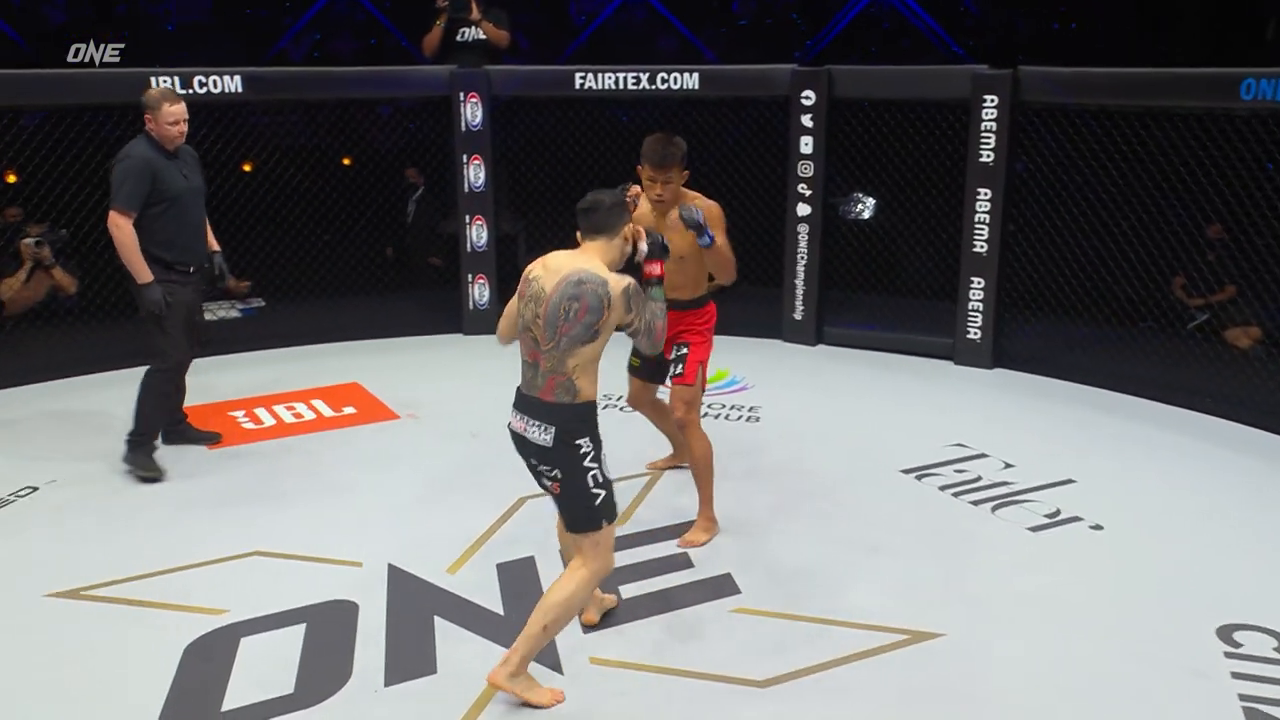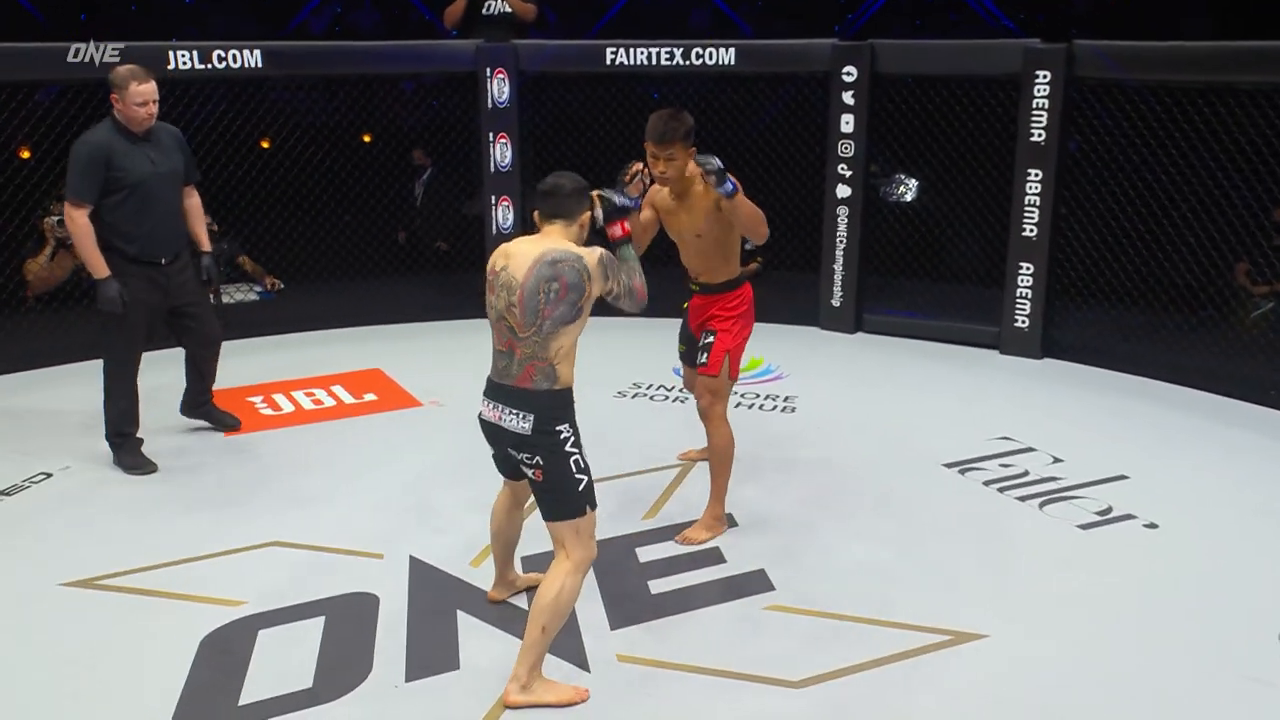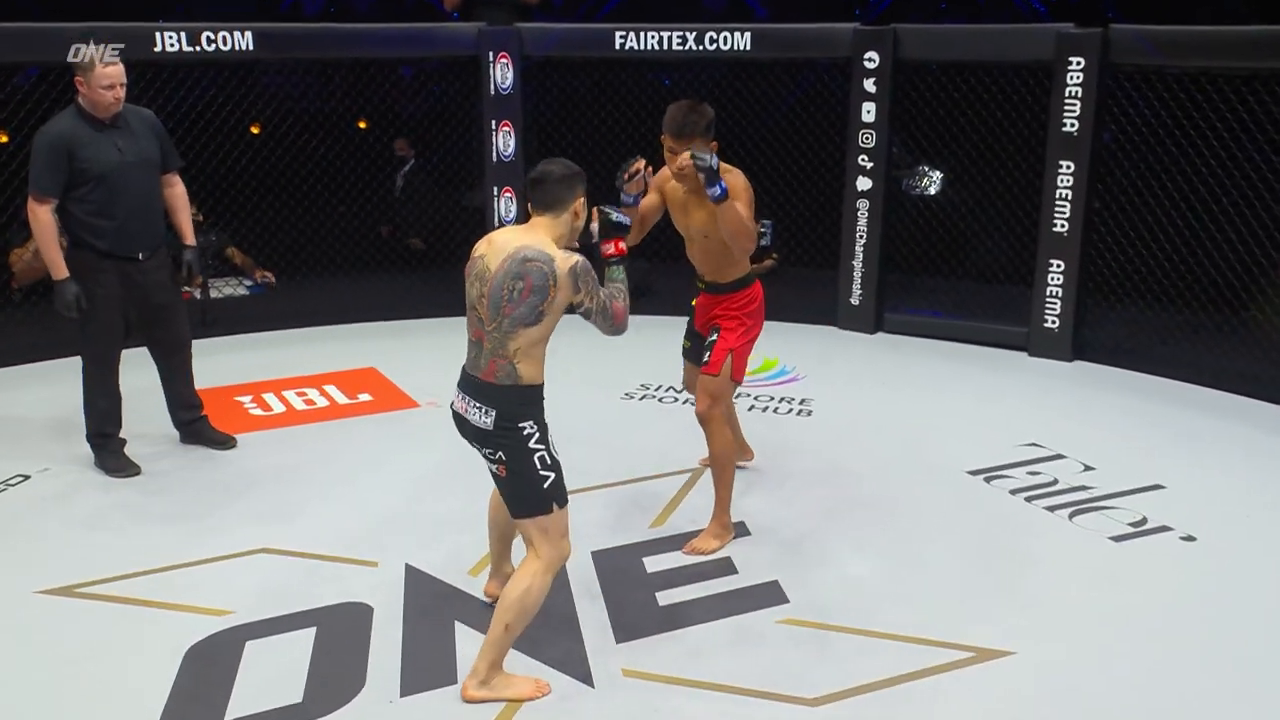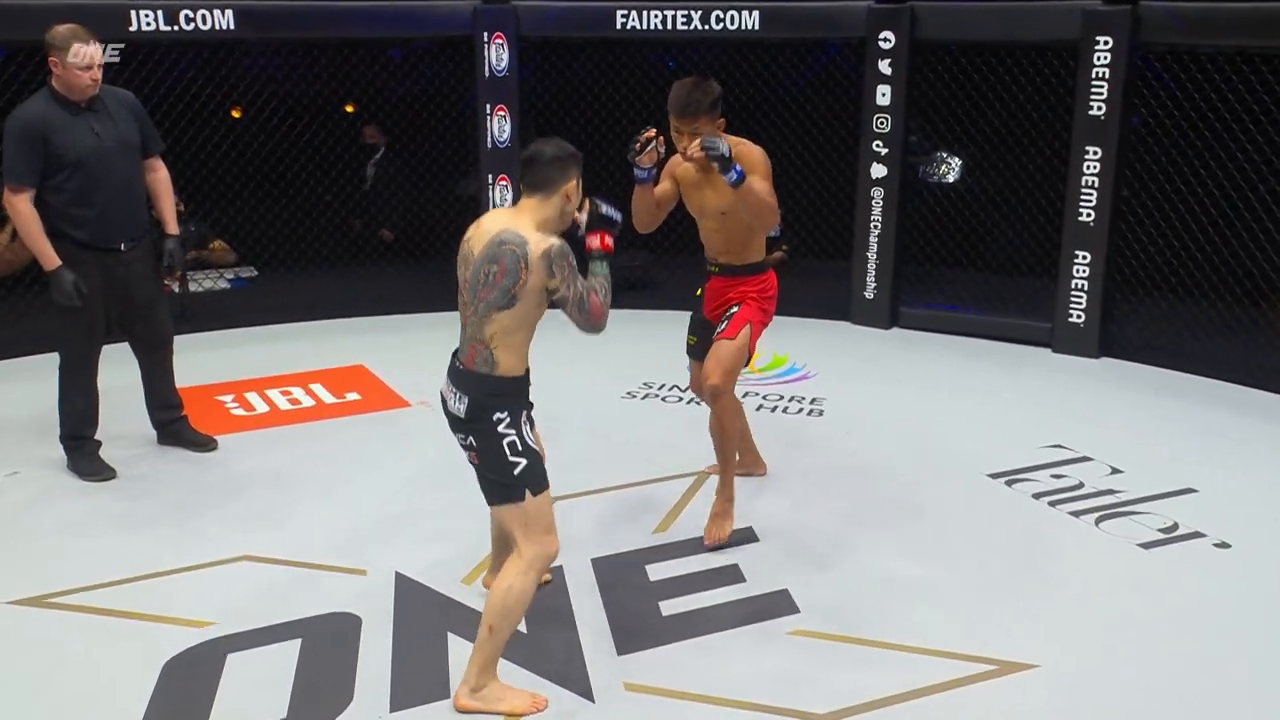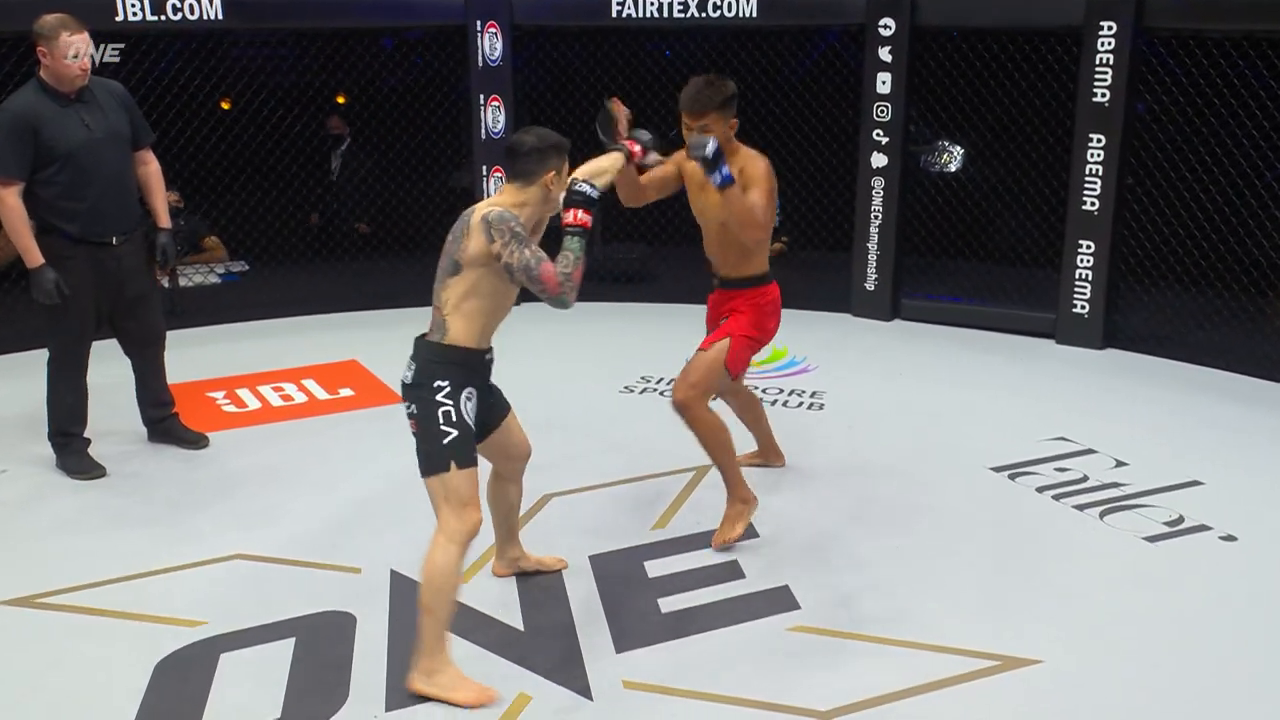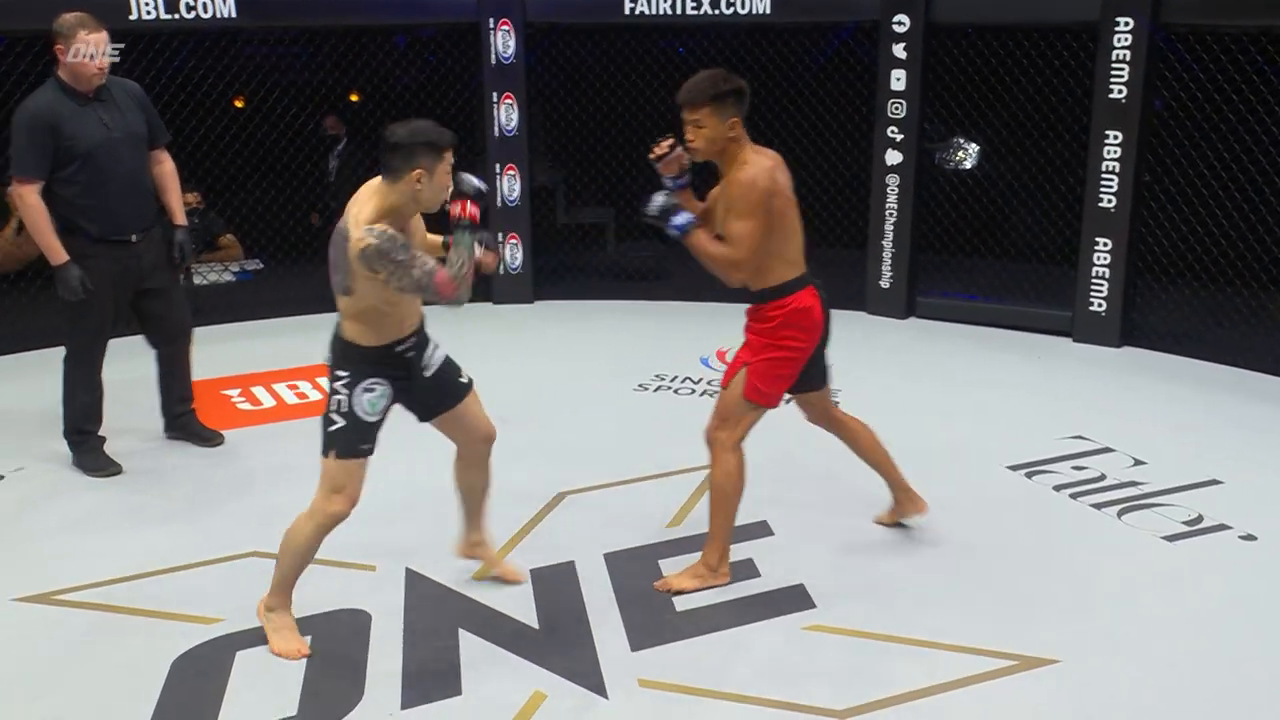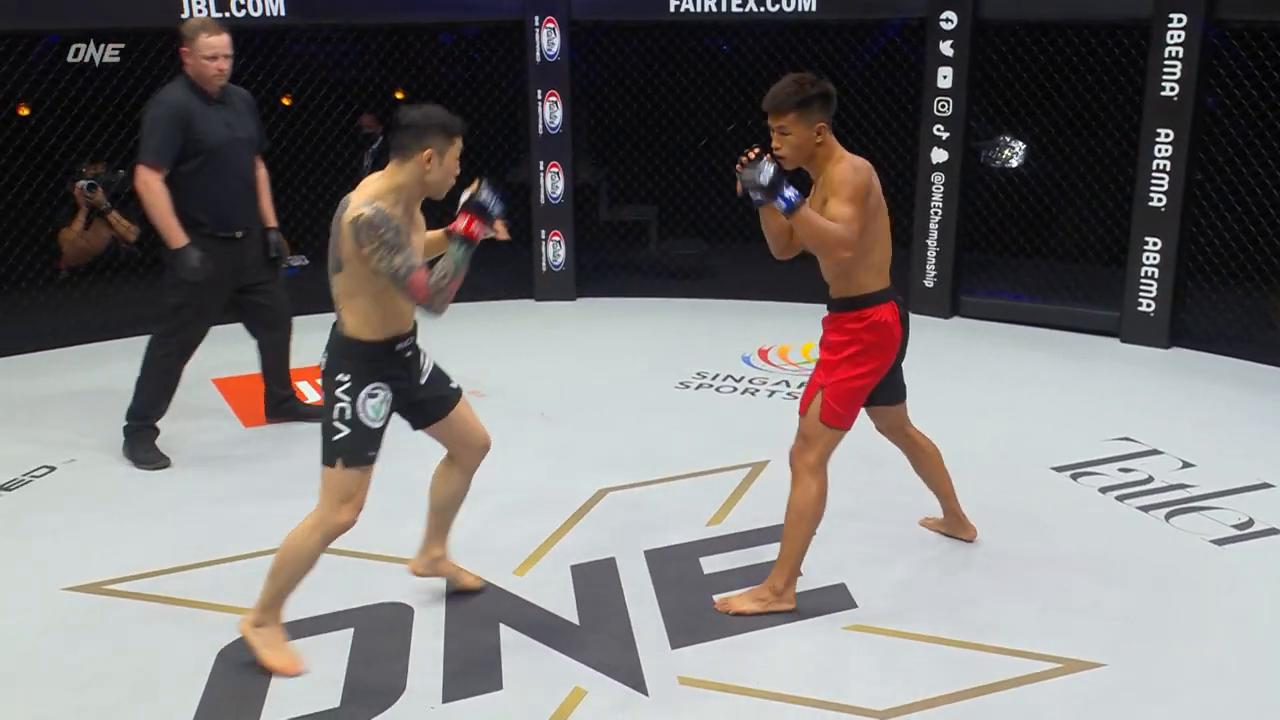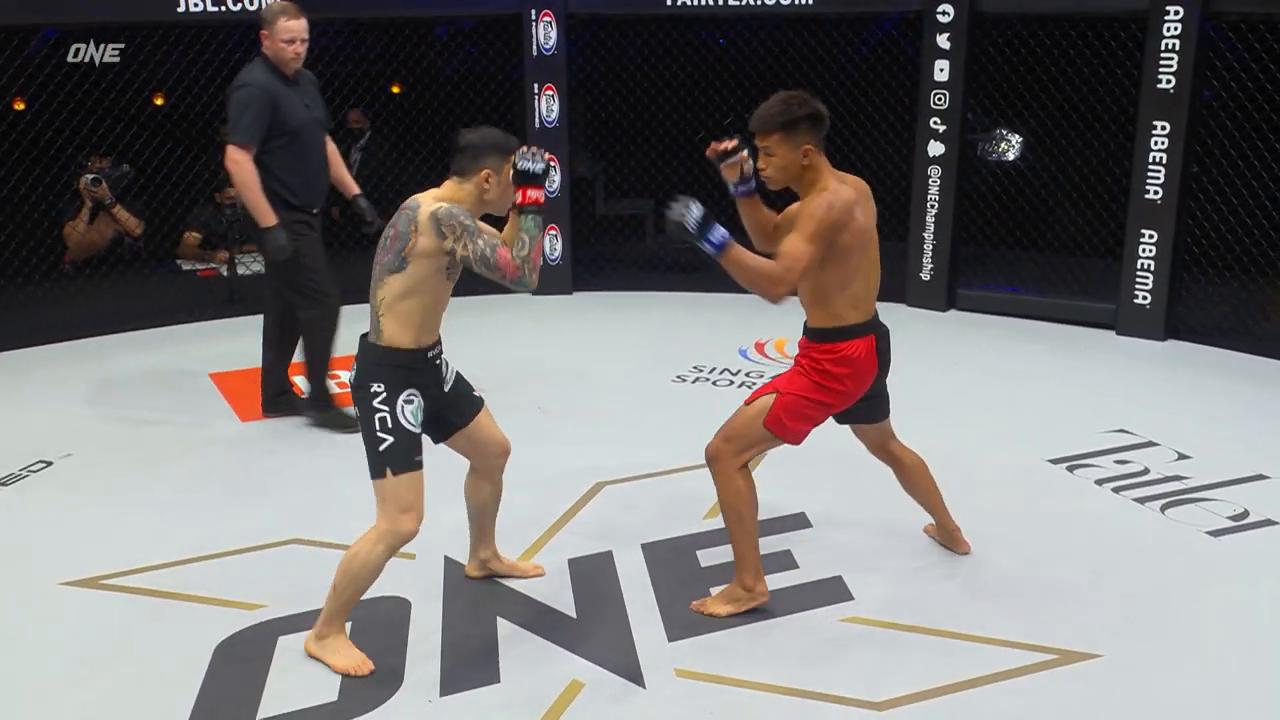
dt=0.4s
person 1, frame 1
left shoulder: (540, 265)
right shoulder: (620, 290)
left elbow: (505, 334)
right elbow: (654, 342)
right wrist: (653, 272)
left hip: (523, 417)
right hip: (566, 430)
left knee: (574, 499)
right knee: (594, 563)
left ankle: (588, 602)
right ankle: (511, 672)
person 1, frame 2
left shoulder: (501, 254)
right shoulder: (590, 261)
right elbow: (636, 300)
right wrist: (620, 230)
left hip: (494, 407)
right hip: (544, 418)
left knee: (515, 487)
right knee: (577, 553)
left ankle: (504, 579)
right ankle: (526, 680)
person 1, frame 3
left shoulder: (489, 242)
right shoulder: (568, 267)
right elbow: (616, 323)
right wrist: (614, 250)
left hip: (470, 397)
right hip: (511, 414)
left knee: (515, 480)
right knee: (549, 553)
left ankle: (500, 576)
right ankle: (485, 675)
person 1, frame 4
left shoulder: (486, 222)
right shoulder: (545, 250)
right elbow: (594, 319)
left wrist: (560, 231)
right wrist: (600, 245)
left hip: (465, 383)
right hip: (493, 404)
left knee: (532, 461)
right knee: (538, 548)
left ankle: (500, 566)
person 1, frame 5
left shoulder: (509, 206)
right shoulder: (498, 221)
left elbow: (577, 181)
right elbow: (559, 288)
left wrist: (627, 151)
right wrist: (577, 222)
left hip: (463, 369)
right hip: (440, 380)
left knee: (517, 452)
right knee: (459, 523)
left ankle: (509, 555)
right ankle: (431, 666)
person 1, frame 6
left shoulder: (392, 194)
right shoulder: (371, 241)
right elbow: (450, 288)
left wrist: (457, 244)
right wrist: (466, 215)
left hip: (414, 348)
right hip: (361, 368)
left knee: (479, 436)
right knee: (334, 504)
left ankle: (474, 540)
right ankle: (276, 604)
person 1, frame 7
left shoulder: (395, 196)
right shoulder: (369, 216)
left elbow: (416, 257)
right elbow: (433, 297)
left wrist: (463, 231)
right wrist: (471, 230)
left hip: (402, 352)
right hip: (358, 367)
left knee: (471, 443)
right knee: (338, 513)
left ankle: (434, 553)
right ankle: (263, 621)
person 1, frame 8
left shoulder: (440, 208)
right shoulder: (441, 214)
left elbow: (499, 259)
right elbow: (521, 278)
left wrist: (525, 200)
right wrist: (532, 197)
left hip: (424, 363)
right hip: (387, 378)
left knee: (493, 451)
right knee: (399, 525)
left ankle: (483, 556)
right ankle: (330, 630)
person 2, frame 1
left shoulder: (706, 210)
right shoulder: (638, 208)
left elbow: (727, 276)
left wrist: (705, 234)
left hip: (693, 319)
left knee: (684, 415)
right knee: (640, 398)
left ankle: (706, 518)
right ankle: (682, 453)
person 2, frame 2
left shoulder: (718, 185)
right shoulder: (658, 194)
left elbow: (760, 235)
right elbow: (633, 248)
left wrist: (725, 184)
left hip: (729, 302)
right hip: (698, 297)
left knee: (711, 403)
right knee: (696, 383)
left ankle: (716, 513)
right ankle: (718, 447)
person 2, frame 3
left shoulder: (733, 182)
right shoulder: (665, 179)
left elbow: (745, 246)
right elbow: (631, 233)
left wrist: (712, 187)
right wrist: (628, 194)
left hip: (737, 303)
right hip: (705, 295)
left knee: (709, 406)
right knee: (696, 383)
left ankle: (721, 522)
right ankle: (738, 449)
person 2, frame 4
left shoulder: (750, 156)
right shoulder: (678, 165)
left elbow: (769, 222)
right elbow: (644, 223)
left wrist: (730, 169)
right wrist: (644, 170)
left hip: (750, 288)
right hip: (712, 282)
left knee: (716, 384)
right knee: (704, 383)
left ankle: (726, 497)
right ankle: (749, 458)
person 2, frame 5
left shoulder: (753, 167)
right shoulder: (688, 161)
left elbow: (756, 233)
right elbow: (633, 196)
left wrist: (720, 173)
right wrist: (622, 144)
left hip: (750, 303)
right hip: (725, 296)
left knee: (688, 396)
right knee: (726, 387)
left ankle: (739, 499)
right ankle: (768, 450)
person 2, frame 6
left shoulder: (751, 176)
right shoulder: (746, 169)
left elbow: (737, 270)
right elbow: (708, 225)
left wrist: (675, 224)
right wrist: (676, 181)
left hip: (781, 315)
right hip: (801, 308)
left knee: (723, 435)
right knee: (824, 413)
left ankle: (713, 563)
right ankle: (905, 499)
person 2, frame 7
left shoulder: (849, 173)
right shoulder: (828, 177)
left elbow: (839, 248)
right elbow: (784, 248)
left wrist: (786, 194)
right wrist: (765, 192)
left hip: (860, 327)
right hip: (876, 322)
left knee: (807, 456)
right knee: (897, 427)
left ankle: (779, 588)
right ankle: (957, 520)
person 2, frame 8
left shoulder: (828, 207)
right shoulder: (848, 186)
left elbow: (775, 285)
right elbow: (774, 239)
left wrist: (710, 235)
right wrist: (742, 184)
left hip: (835, 360)
right hip: (866, 348)
left knee: (726, 453)
right knee: (883, 440)
left ankle: (748, 586)
right ankle: (949, 530)
person 3, frame 1
left shoulder: (187, 155)
right shoulder: (136, 160)
right elbow: (119, 224)
left wrist: (215, 251)
right wrist: (145, 282)
left hip: (191, 273)
right hip: (161, 279)
left knee: (179, 355)
right knee: (167, 359)
left ankle: (173, 424)
right ankle: (139, 446)
person 3, frame 2
left shoulder: (171, 137)
right shoulder: (95, 146)
left elbow: (189, 195)
right elbow: (76, 214)
left wrist: (205, 250)
right wrist: (102, 276)
left hip: (177, 265)
right hip: (127, 272)
left knee: (207, 336)
right knee: (123, 357)
left ankle: (198, 402)
right ankle: (123, 442)
person 3, frame 3
left shoulder: (145, 122)
right shoulder: (58, 136)
left elbow: (171, 183)
right elbow: (40, 209)
left wrist: (188, 242)
right wrist: (61, 277)
left hip: (153, 259)
right hip: (97, 267)
left knee: (175, 344)
right knee: (102, 357)
left ankle: (191, 423)
right ankle: (105, 444)
person 3, frame 4
left shoulder: (124, 103)
left elbow: (154, 168)
left wrist: (171, 232)
right wrist: (54, 267)
left hip: (137, 250)
right hip: (80, 258)
left knee: (157, 340)
right knee: (80, 354)
left ankle: (170, 423)
right ankle: (80, 446)
person 3, frame 5
left shoulder: (113, 94)
left elbow: (145, 161)
left wrist: (164, 226)
left hip: (129, 244)
right hip: (70, 254)
left knee: (148, 336)
right knee: (70, 351)
left ankle: (161, 420)
right ankle: (68, 443)
person 3, frame 6
left shoulder: (130, 94)
right shoulder: (40, 112)
left elbow: (160, 161)
right elbow: (26, 193)
left wrist: (179, 222)
right wrist: (61, 262)
left hip: (149, 241)
right hip: (92, 252)
left knee: (175, 328)
right knee: (87, 347)
left ankle: (180, 419)
right ankle: (84, 441)
person 3, frame 7
left shoulder: (240, 100)
right shoulder: (172, 107)
right elbow: (148, 180)
left wrist: (271, 226)
right wrist: (181, 249)
left hip: (247, 240)
right hip: (204, 245)
left knee: (275, 320)
right knee: (177, 337)
left ankle: (281, 400)
right ankle: (140, 429)
person 3, frame 8
left shoulder: (305, 80)
right shoulder: (255, 87)
left elbow: (323, 143)
right elbow: (237, 160)
left wrist: (355, 195)
right wrist: (269, 226)
left hip: (304, 215)
right hip: (281, 220)
left knee: (287, 304)
right knee: (320, 303)
left ankle: (276, 393)
right ankle: (320, 400)
